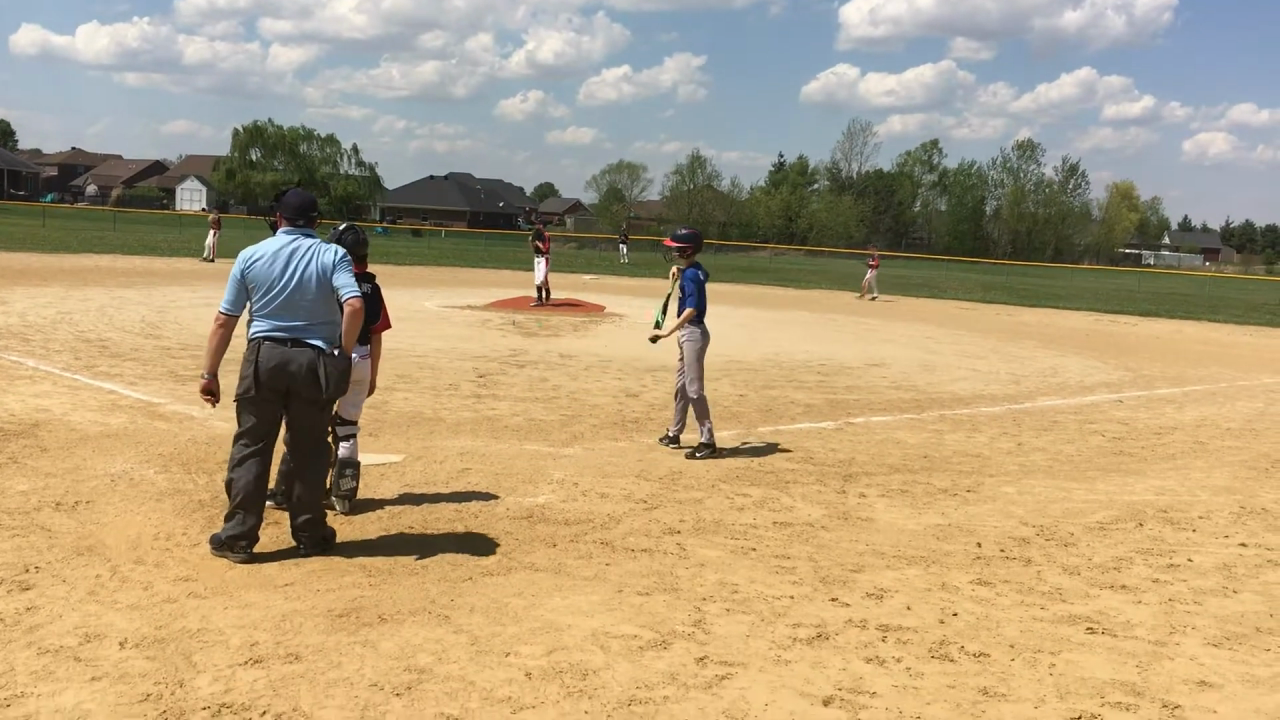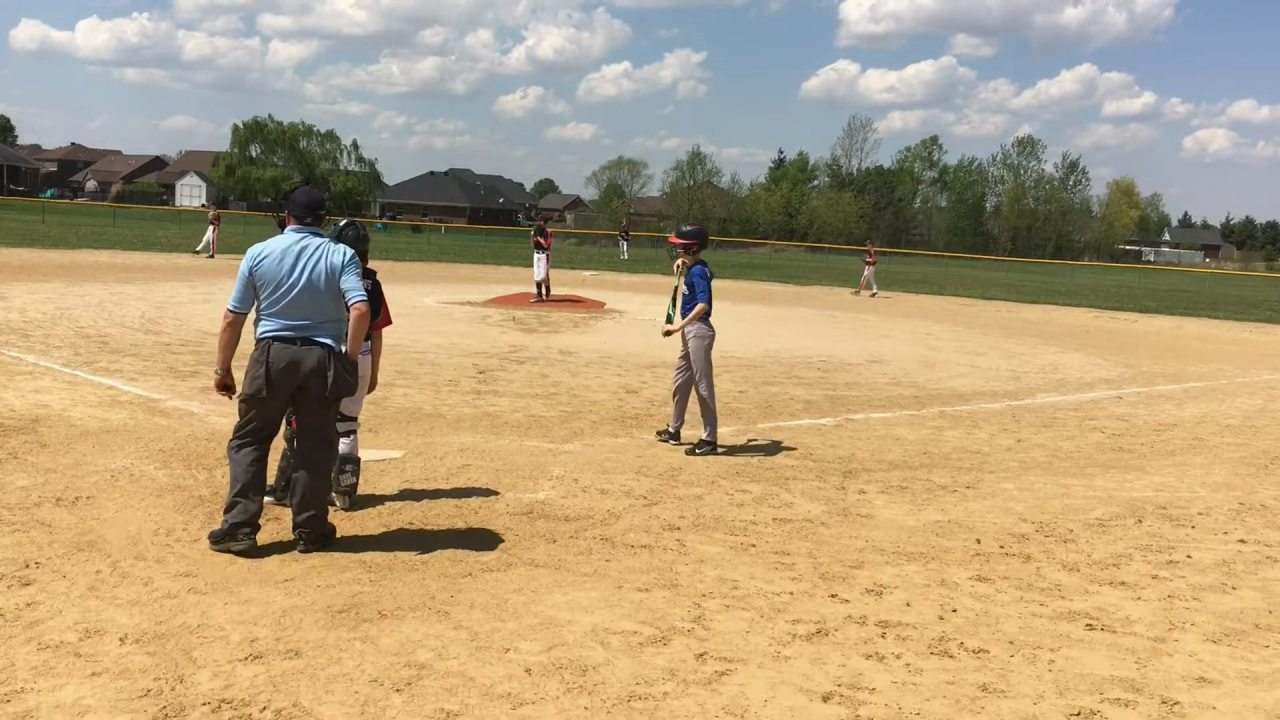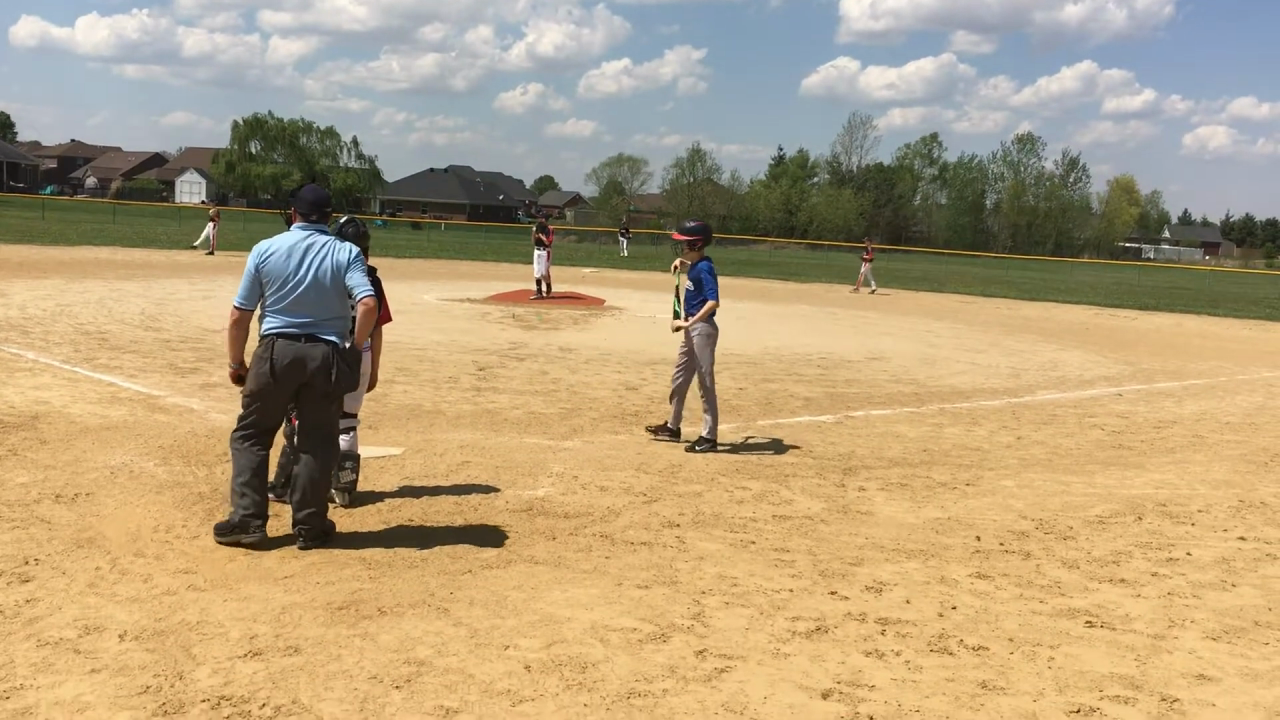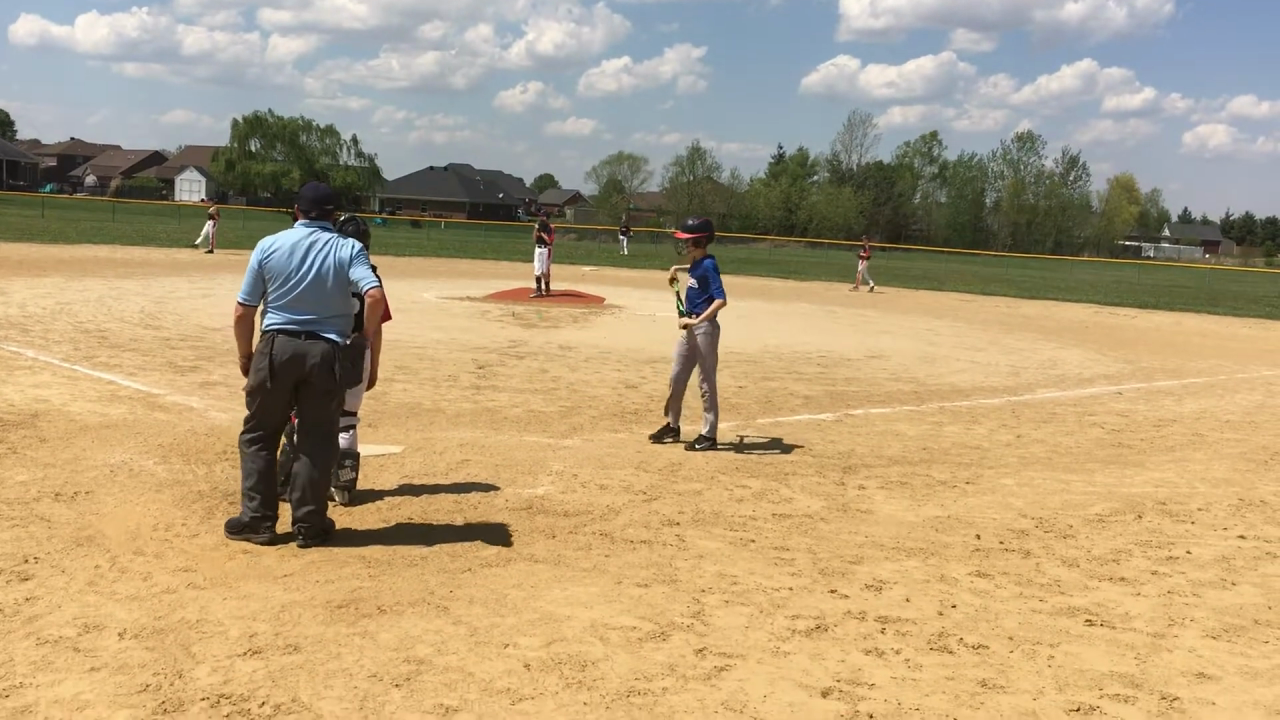
dt=0.1s
person 1, frame 1
left shoulder: (251, 256)
right shoulder: (333, 255)
left elbow: (224, 321)
right elbow: (354, 307)
left wrist: (210, 373)
right wrist: (344, 353)
left hip: (264, 357)
right hip: (313, 361)
left knee: (250, 448)
right knee: (310, 449)
left ankle: (239, 536)
right ankle: (308, 534)
person 1, frame 2
left shoulder: (259, 253)
right shoulder: (341, 255)
left elbow: (233, 319)
right elbow: (360, 310)
left wrist: (222, 368)
right wrist: (350, 357)
left hip: (272, 356)
right hip: (322, 359)
left knee: (248, 440)
right knee: (316, 446)
left ankle: (239, 527)
right ankle: (310, 530)
person 1, frame 3
left shoulder: (265, 250)
right shoulder: (347, 253)
left elbow: (239, 316)
right elbow: (368, 306)
left wrist: (236, 361)
right wrist: (356, 347)
left hip: (276, 352)
right hip: (325, 356)
left knee: (251, 433)
right knee: (317, 442)
left ankle: (247, 519)
right ankle: (308, 526)
person 1, frame 4
left shoulder: (268, 246)
right shoulder: (348, 249)
left elbow: (243, 312)
right elbow: (375, 297)
left wrist: (245, 356)
right wrist: (367, 336)
left hip: (276, 348)
right hip: (326, 353)
left knee: (258, 434)
right knee: (317, 440)
left ankle: (257, 519)
right ankle: (308, 524)
person 2, frame 1
right shoulder: (371, 287)
right elbow: (376, 336)
right wrist: (372, 375)
right hip: (360, 361)
right knee: (348, 428)
left ankle: (285, 493)
right ankle: (343, 494)
person 2, frame 2
right shoulder: (372, 283)
right elbow: (376, 333)
right wrist: (373, 372)
right hip: (361, 357)
right knee: (348, 424)
left ankle: (285, 488)
right ankle: (343, 490)
person 2, frame 3
right shoulder: (372, 280)
right elbow: (376, 329)
right wrist: (374, 369)
right hip: (360, 356)
left knee: (301, 416)
right knee: (348, 422)
left ankle: (284, 485)
right ankle: (343, 487)
person 2, frame 4
right shoulder: (371, 278)
right elbow: (376, 328)
right wrist: (373, 368)
right hip: (360, 353)
right knee: (347, 420)
left ankle: (285, 482)
right ankle: (343, 485)
person 3, frame 1
left shoulder: (690, 275)
right shoulder: (694, 269)
left elbow: (692, 309)
left wrist: (668, 331)
right wrist: (679, 269)
left hip: (693, 332)
right hip: (687, 333)
left knee: (693, 388)
right knee: (682, 385)
left ankle: (708, 442)
right ankle: (674, 433)
person 3, frame 2
left shoulder: (697, 272)
right shoulder: (695, 266)
left elbow: (703, 305)
left wrist: (679, 325)
right wrist: (684, 263)
left hip: (699, 330)
right hip: (691, 330)
left knee: (702, 385)
right knee: (681, 381)
left ankle: (710, 439)
right ankle: (673, 430)
person 3, frame 3
left shoulder: (704, 268)
right shoulder: (697, 263)
left elbow: (714, 301)
left wrist: (689, 322)
right wrist: (683, 262)
left hip: (703, 329)
right hip: (690, 328)
left knee: (705, 383)
right knee: (679, 378)
left ankle: (709, 437)
right ankle: (672, 426)
person 3, frame 4
left shoulder: (708, 266)
right shoulder: (698, 261)
left elbow: (721, 300)
left wrist: (697, 320)
right wrist: (679, 268)
left hip: (705, 327)
right hip: (691, 327)
left knee: (706, 382)
right knee: (677, 376)
left ankle: (709, 435)
right ankle: (673, 426)
